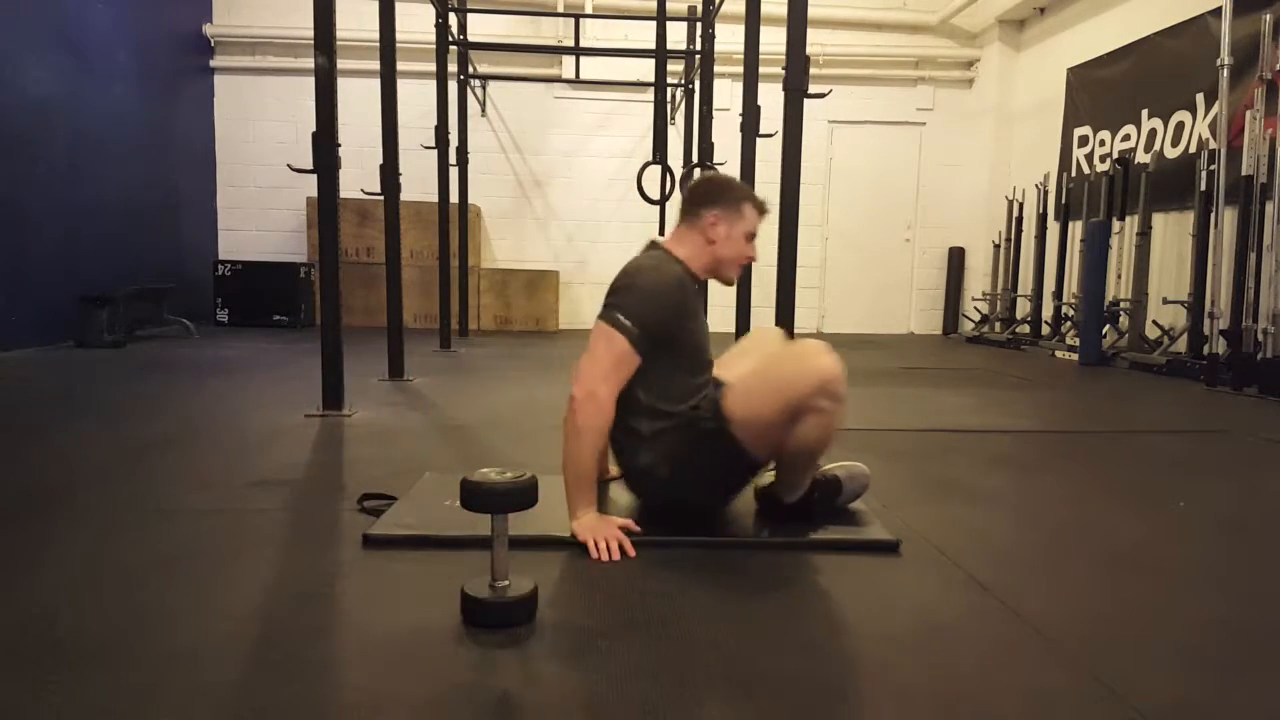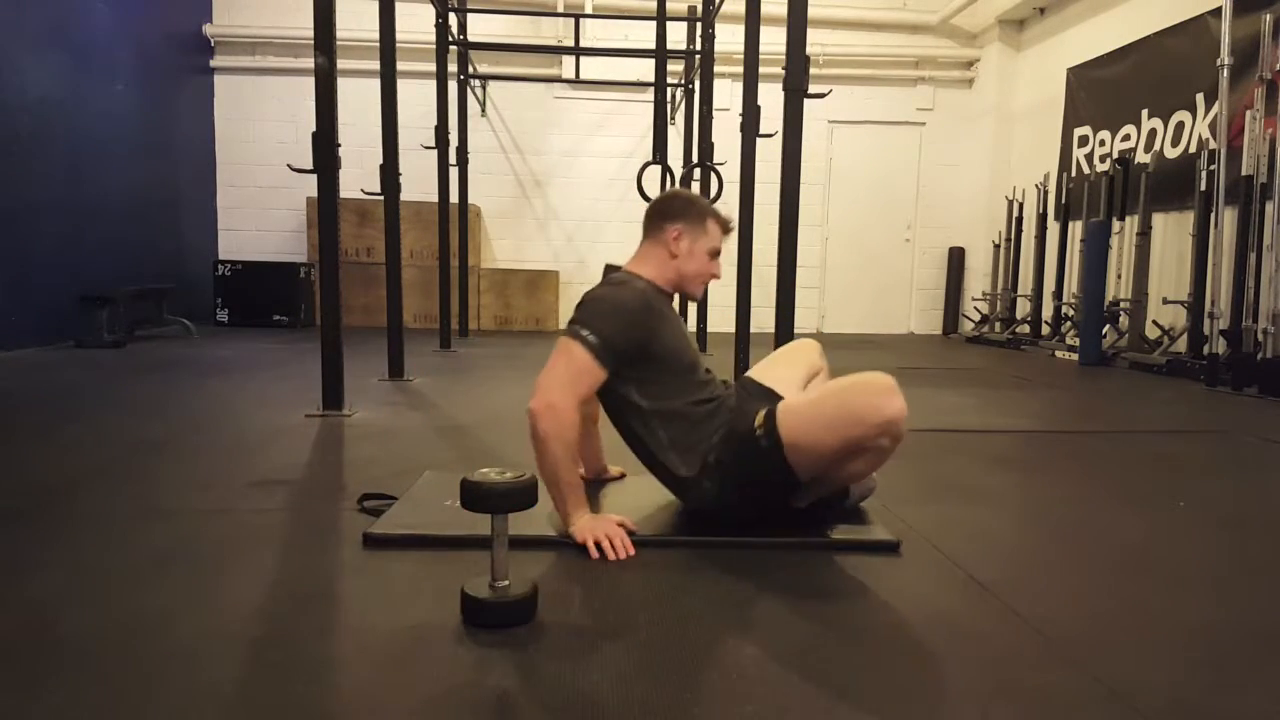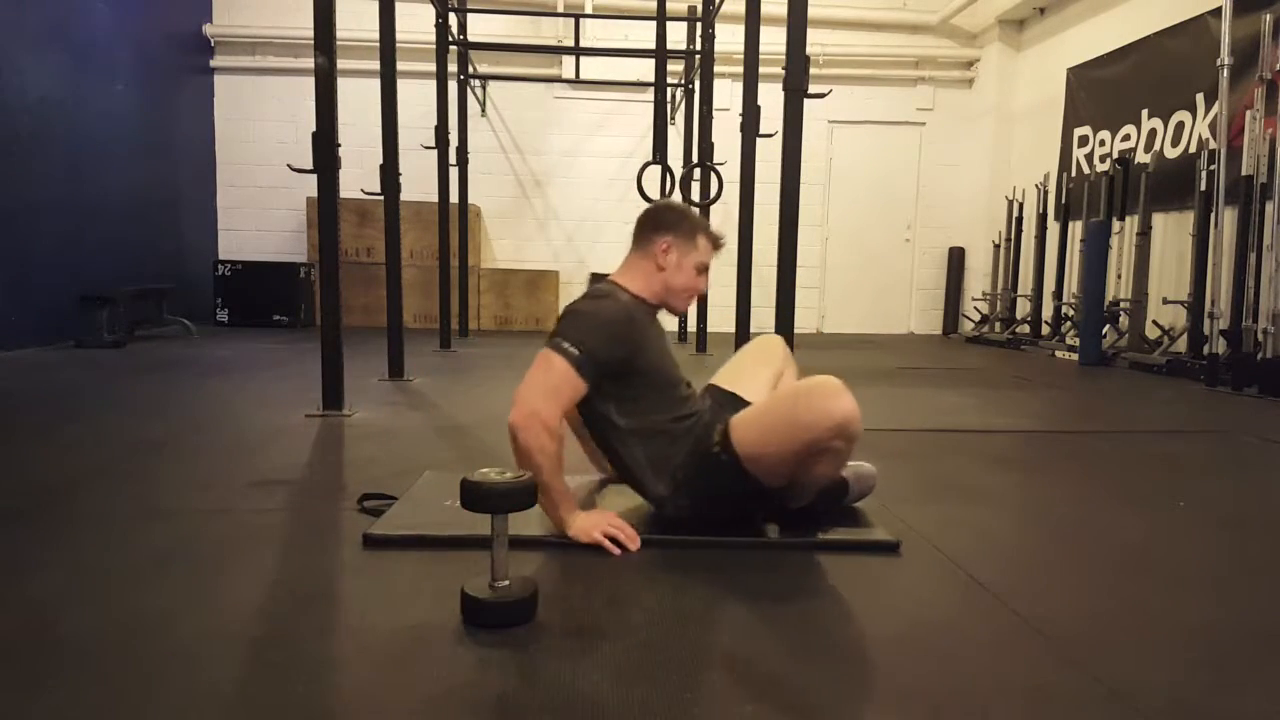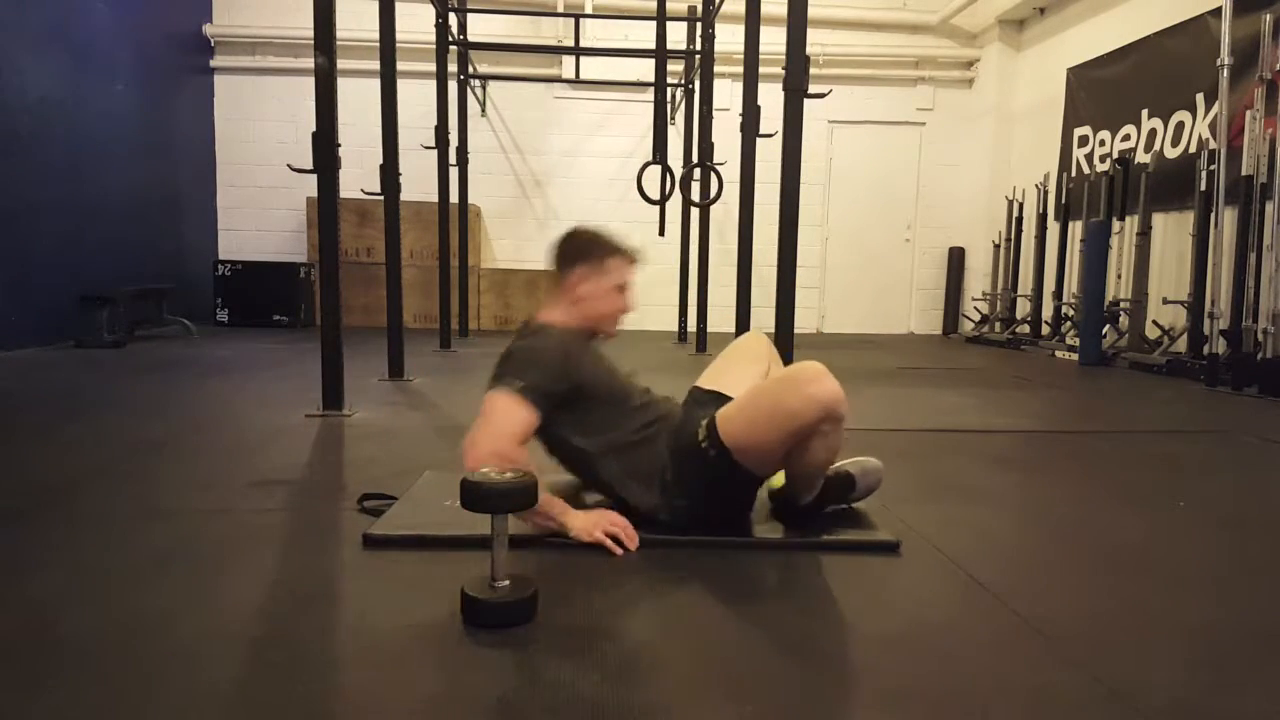
dt=0.2s
person 1, frame 1
left shoulder: (667, 277)
right shoulder: (654, 286)
right elbow: (587, 394)
left wrist: (599, 469)
right wrist: (584, 514)
left hip: (691, 440)
right hip: (682, 470)
left knee: (770, 341)
right knee: (816, 364)
left ankle: (789, 470)
right ankle: (793, 495)
person 1, frame 2
left shoulder: (644, 298)
right shoulder: (621, 304)
left elbow: (583, 393)
right elbow: (549, 405)
left wrist: (594, 468)
right wrist: (578, 518)
right hip: (725, 470)
left knee: (807, 352)
right knee: (882, 401)
right ankle: (805, 495)
person 1, frame 3
left shoulder: (624, 310)
right shoulder: (606, 318)
right elbow: (529, 417)
left wrist: (610, 464)
right wrist: (571, 518)
right hip: (698, 487)
left knee: (771, 348)
right knee: (831, 403)
left ankle: (797, 473)
right ankle: (795, 499)
person 1, frame 4
left shoulder: (563, 343)
right shoulder: (540, 357)
right elbow: (484, 456)
right wrist: (569, 519)
left hip: (684, 440)
right hip: (687, 485)
left knee: (757, 345)
right knee: (817, 387)
left ankle: (798, 475)
right ankle: (804, 498)
